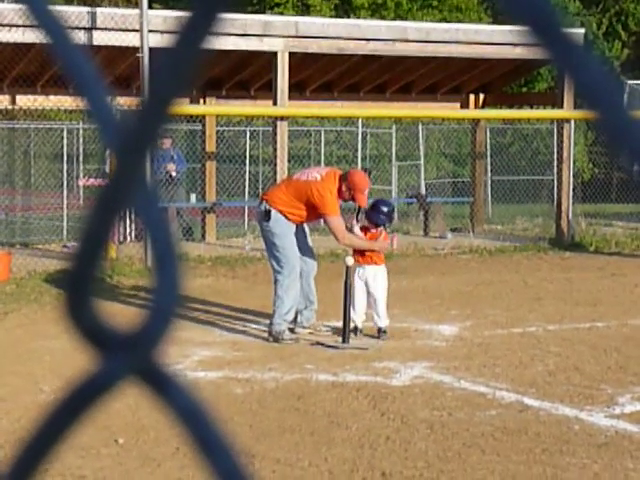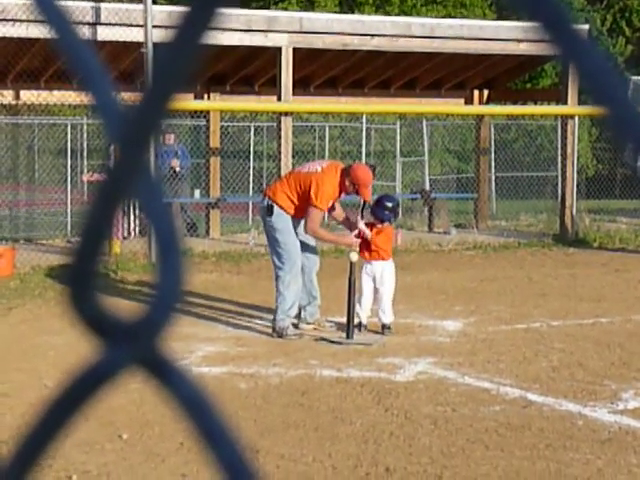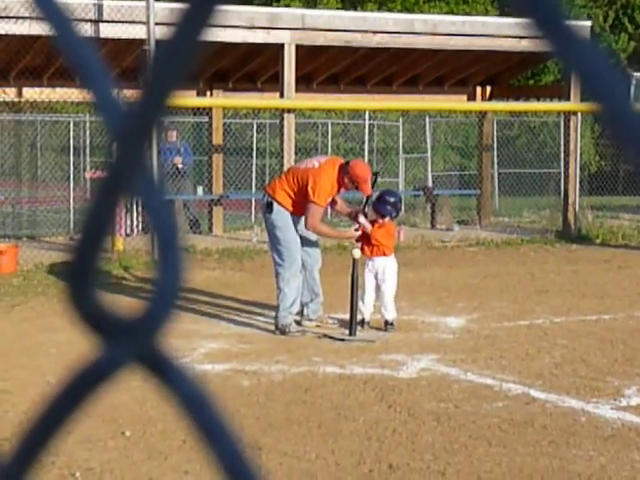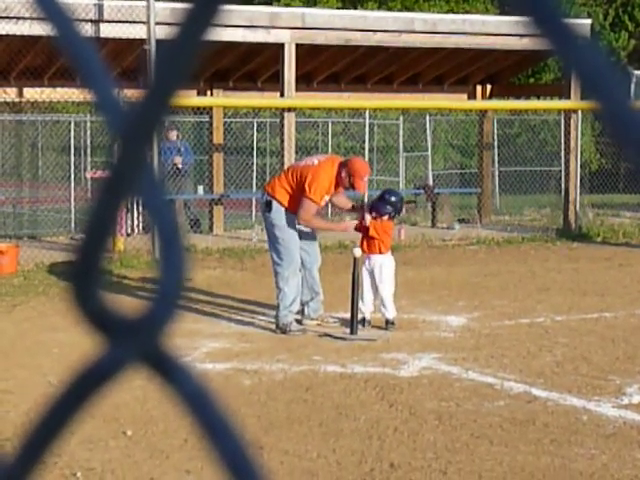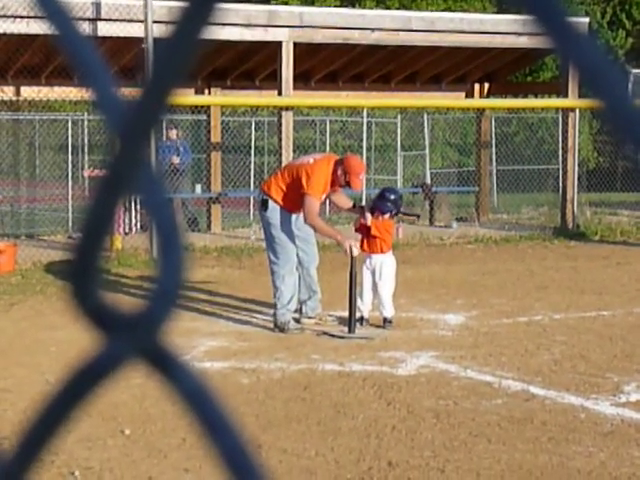
dt=0.5s
person 1, frame 1
left shoulder: (338, 178)
right shoulder: (325, 190)
left elbow: (334, 216)
right elbow: (342, 238)
left wrist: (355, 233)
right wrist: (375, 245)
left hip: (292, 214)
right hip: (273, 213)
left knee: (307, 266)
right knee: (289, 270)
left ankle: (304, 321)
right ankle: (278, 329)
person 1, frame 2
left shoulder: (340, 172)
right shoulder: (325, 183)
left elbow: (332, 204)
right elbow: (312, 229)
left wrist: (350, 224)
right wrist: (344, 240)
left hip: (297, 210)
right hip: (277, 208)
left knee: (309, 263)
right knee: (291, 265)
left ankle: (309, 317)
right ankle: (282, 324)
person 1, frame 3
left shoulder: (341, 167)
right shoulder: (323, 179)
left elbow: (332, 196)
right elbow: (312, 224)
left wrist: (350, 213)
right wrist: (344, 235)
left hip: (299, 207)
right hip: (279, 206)
left knee: (312, 260)
right knee: (291, 263)
left ankle: (311, 313)
right ankle: (284, 321)
person 1, frame 4
left shoulder: (339, 168)
right shoulder: (321, 176)
left elbow: (336, 195)
right elbow: (304, 218)
left wrist: (356, 208)
right wrist: (339, 227)
left hip: (299, 205)
right hip: (278, 205)
left knee: (311, 260)
right knee: (289, 262)
left ankle: (312, 311)
right ankle: (284, 320)
person 1, frame 5
left shoulder: (337, 166)
right shoulder: (317, 173)
left elbow: (335, 193)
right elbow: (311, 217)
left wrist: (358, 209)
right wrist: (340, 238)
left hip: (297, 205)
right hip: (275, 203)
left knee: (309, 259)
right knee: (286, 261)
left ankle: (310, 310)
right ankle: (283, 319)
person 2, frame 1
left shoulder: (382, 235)
right shoulder: (362, 230)
left elbow: (370, 248)
left wrist: (359, 234)
right wrist: (354, 230)
left hip: (376, 271)
right hip: (360, 270)
left knee: (378, 300)
right knee: (358, 300)
left ankle: (382, 327)
right ankle: (357, 326)
person 2, frame 2
left shoulder: (388, 230)
right shoulder: (368, 226)
left elbow: (375, 242)
left wrist: (364, 230)
right wrist: (358, 228)
left hip: (384, 267)
right hip: (368, 266)
left knee: (384, 297)
right knee: (365, 295)
left ankle: (386, 323)
right ankle: (362, 321)
person 2, frame 3
left shoulder: (389, 227)
right shoulder: (371, 224)
left elbow: (374, 235)
right elbow: (359, 237)
left wrist: (364, 223)
right wrist: (360, 224)
left hip: (386, 263)
right hip: (370, 262)
left knee: (386, 293)
right knee: (368, 292)
left ankle: (389, 320)
right ankle: (365, 318)
person 2, frame 4
left shoulder: (386, 225)
right shoulder: (373, 220)
left elbow: (368, 223)
right elbow: (358, 226)
left wrist: (366, 212)
right wrist: (364, 214)
left hip: (383, 261)
right hip: (369, 260)
left knee: (385, 291)
right knee: (366, 290)
left ankle: (390, 318)
right ankle: (365, 317)
person 2, frame 5
left shoulder: (388, 224)
right shoulder: (373, 220)
left elbow: (369, 222)
right elbow: (358, 226)
left wrist: (367, 212)
right wrist: (362, 215)
left hip: (384, 260)
right hip: (369, 259)
left knee: (384, 290)
right knee: (366, 289)
left ankle: (388, 317)
right ankle: (363, 315)
